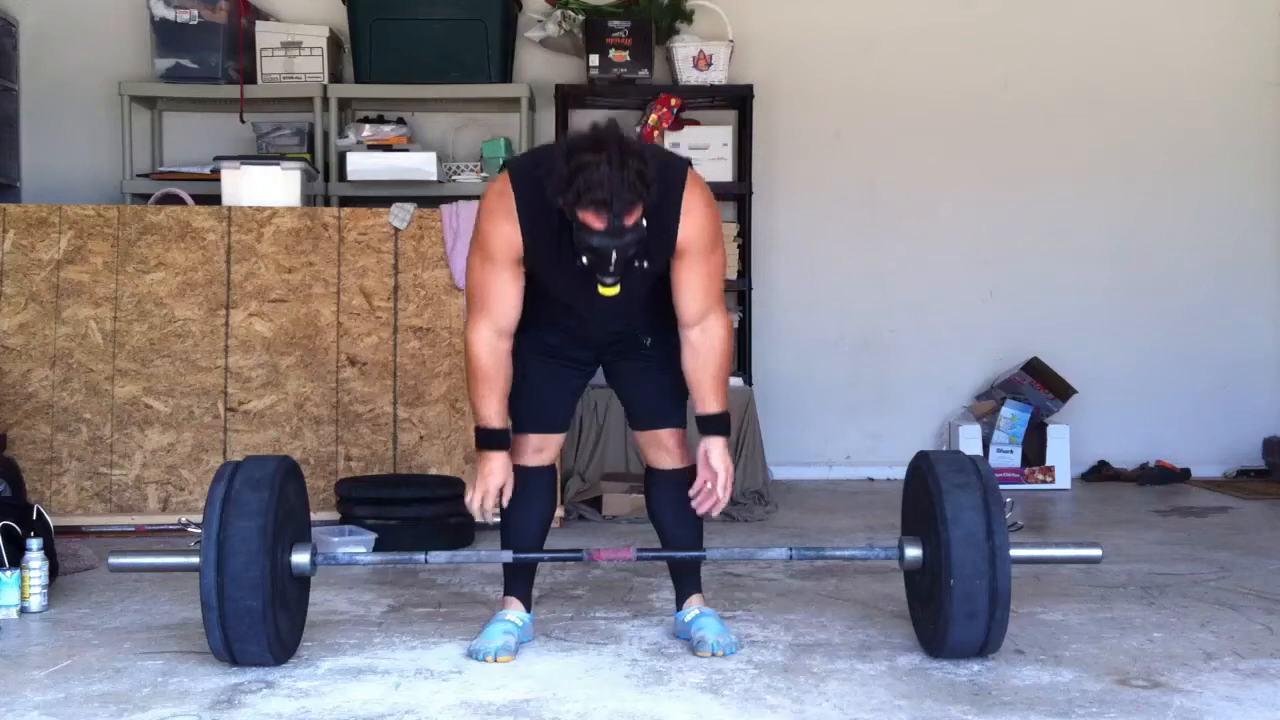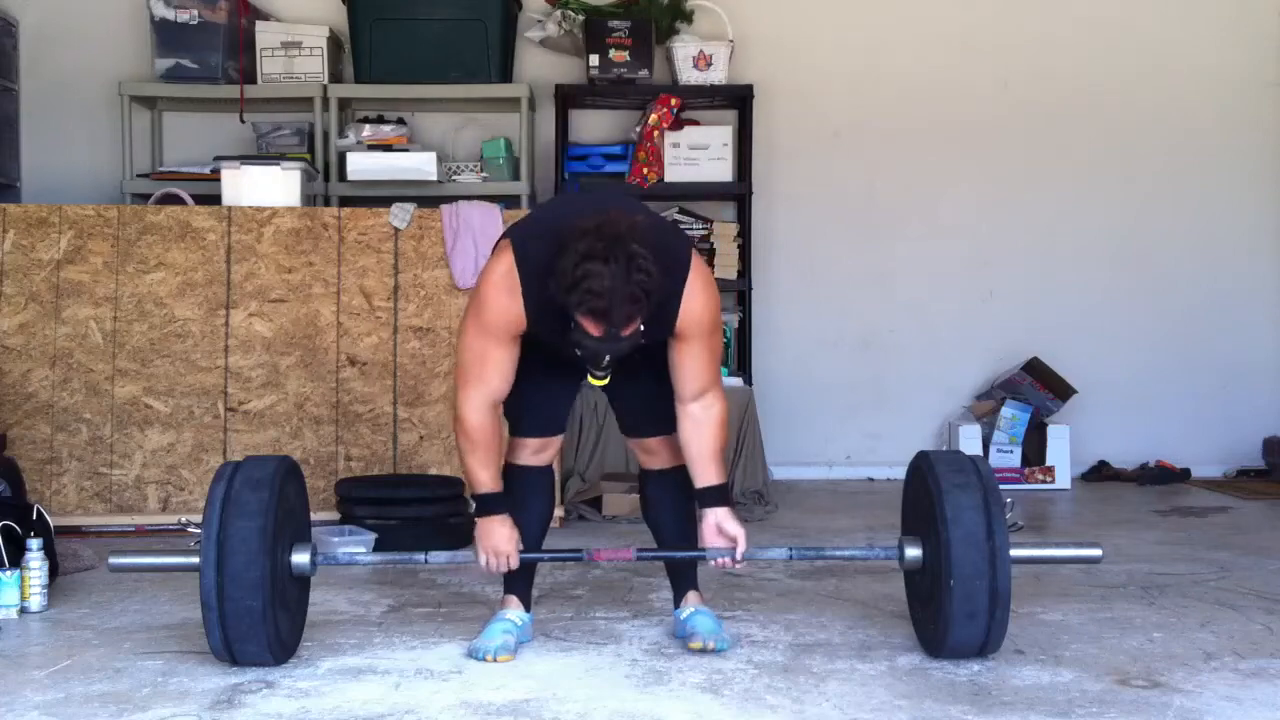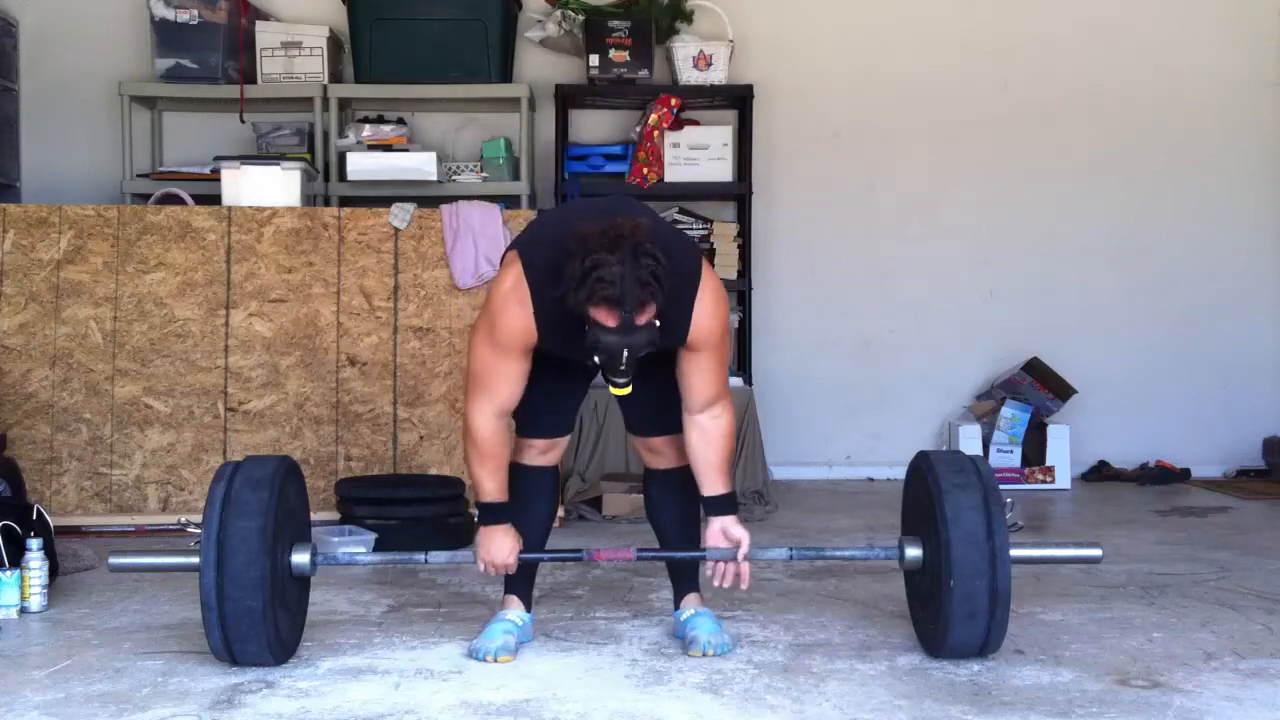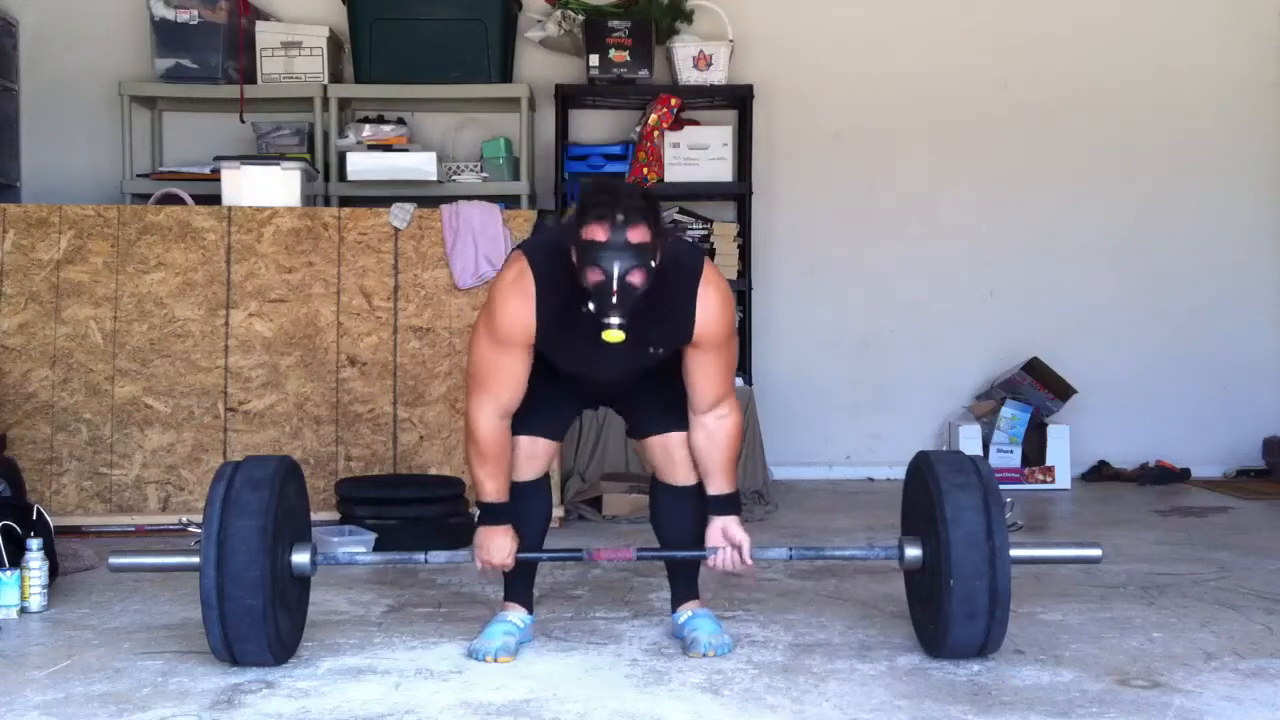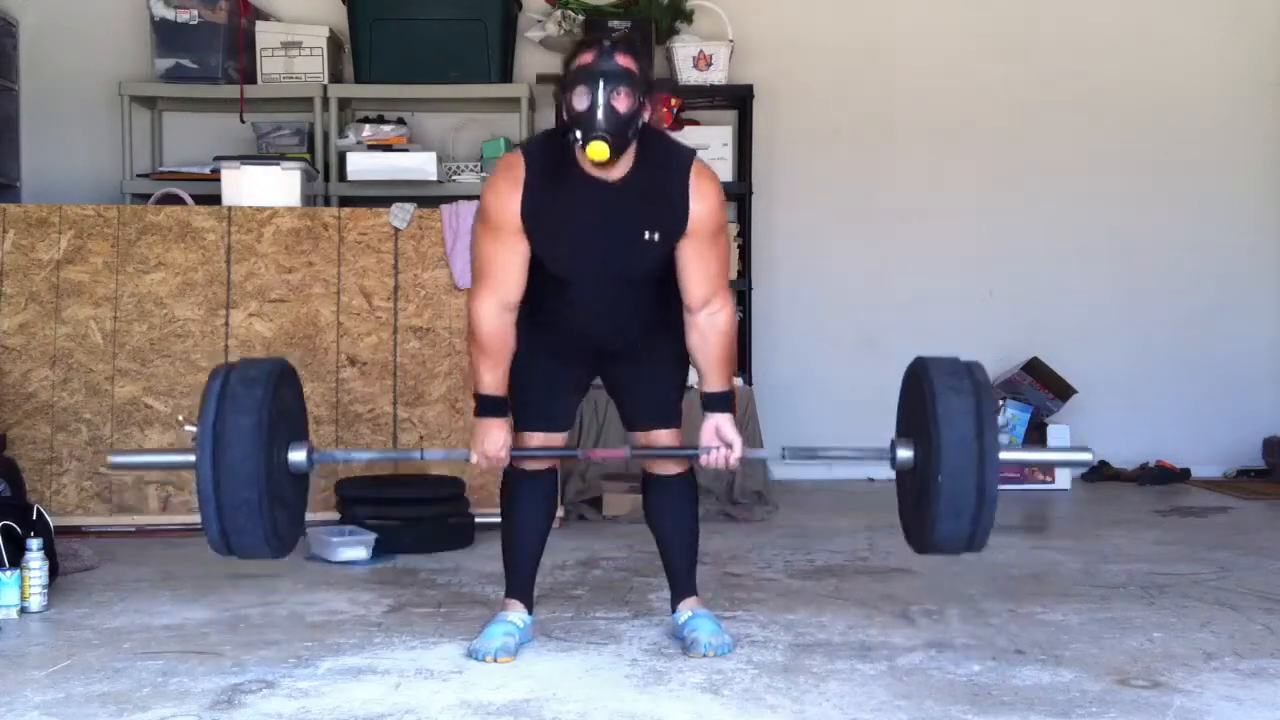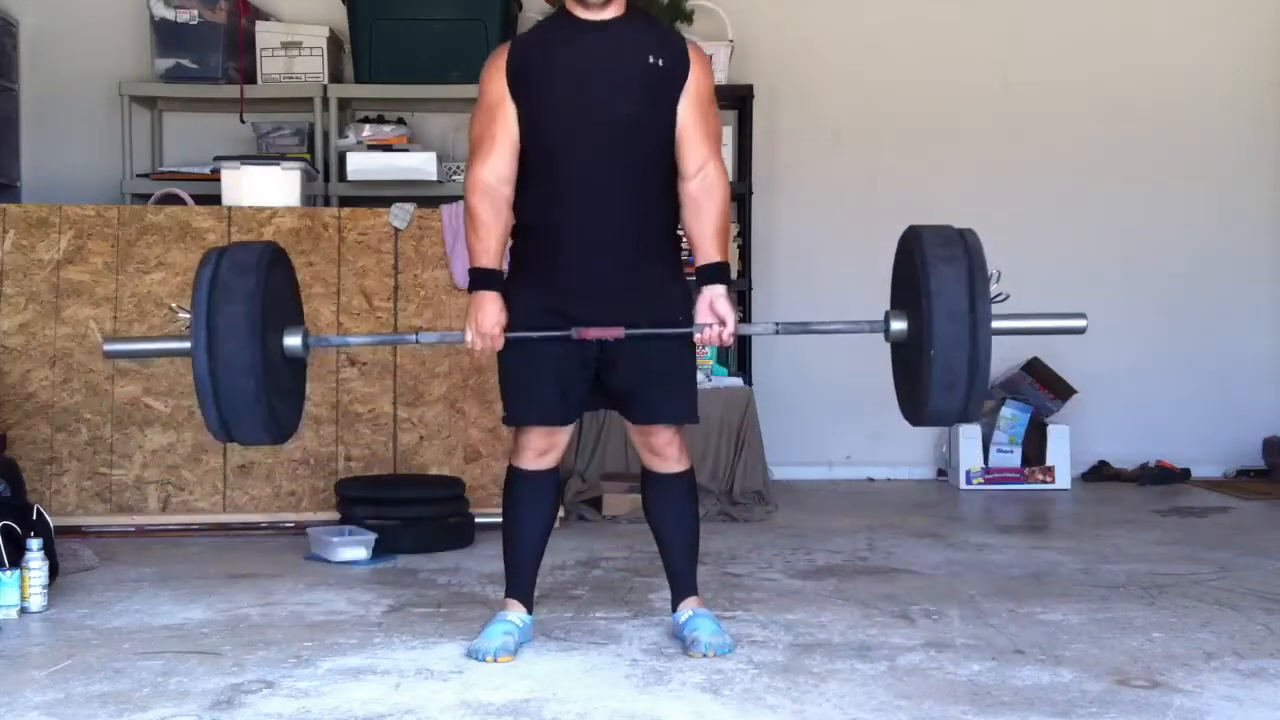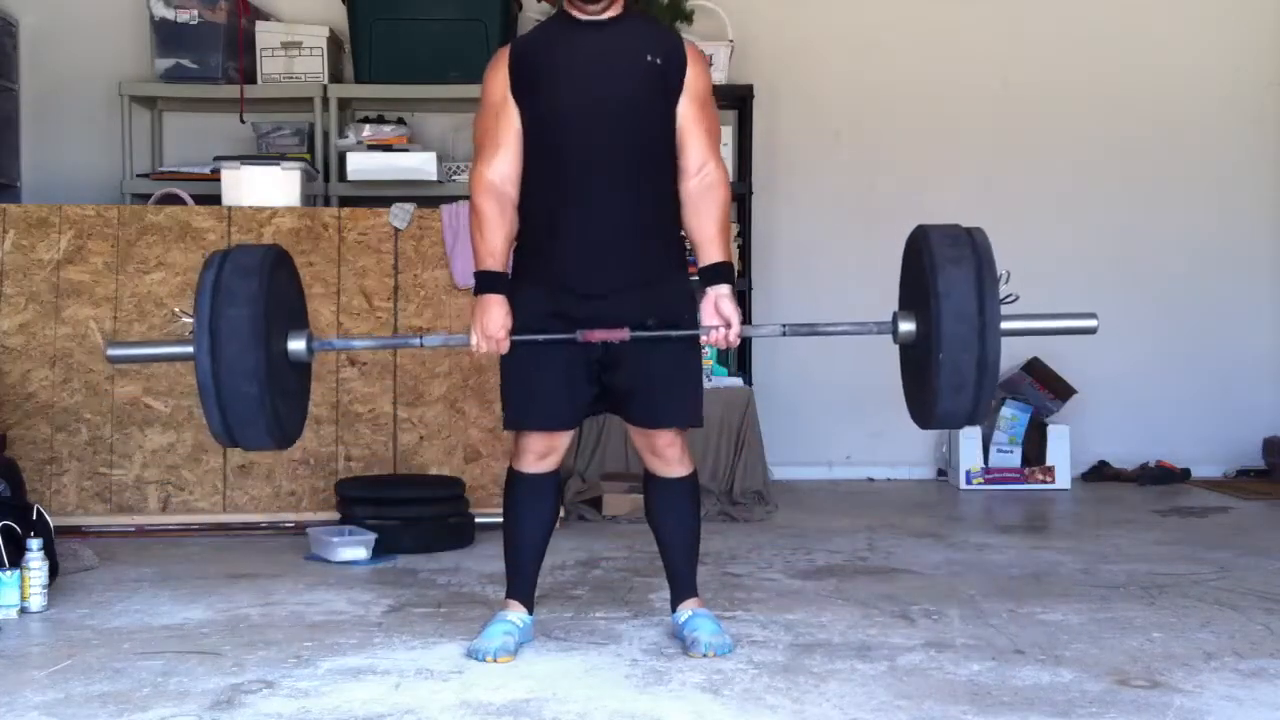
dt=0.4s
person 1, frame 1
left shoulder: (685, 200)
right shoulder: (511, 203)
left elbow: (703, 322)
right elbow: (490, 330)
left wrist: (714, 430)
right wrist: (491, 445)
left hip: (647, 326)
right hip: (548, 328)
left knee: (666, 446)
right knee: (532, 449)
left ankle: (691, 603)
right ankle: (515, 606)
person 1, frame 2
left shoulder: (688, 283)
right shoulder: (511, 278)
left elbow: (698, 400)
right elbow: (477, 399)
left wrist: (714, 503)
right wrist: (490, 510)
right hip: (543, 339)
left knee: (660, 448)
right knee: (532, 446)
left ankle: (689, 601)
right ankle: (515, 606)
person 1, frame 3
left shoulder: (698, 292)
right shoulder: (521, 288)
left elbow: (707, 411)
right elbow: (486, 413)
left wrist: (721, 512)
right wrist: (494, 519)
right hip: (553, 341)
left knee: (665, 448)
right knee: (537, 446)
left ankle: (690, 602)
right ankle: (515, 605)
person 1, frame 4
left shoulder: (701, 292)
right shoulder: (523, 288)
left elbow: (713, 410)
right elbow: (490, 411)
left wrist: (723, 509)
right wrist: (493, 517)
right hip: (552, 369)
left knee: (678, 460)
right knee: (524, 457)
left ankle: (688, 606)
right ankle: (516, 609)
person 1, frame 5
left shoulder: (690, 183)
right shoulder: (518, 180)
left elbow: (708, 305)
right elbow: (495, 304)
left wrist: (718, 408)
right wrist: (490, 411)
left hip: (647, 333)
right hip: (549, 330)
left knee: (664, 450)
right knee: (532, 449)
left ankle: (688, 604)
right ankle: (516, 607)
person 1, frame 6
left shoulder: (677, 54)
right shoulder: (516, 60)
left elbow: (701, 172)
right elbow: (491, 176)
left wrist: (713, 279)
right wrist: (485, 286)
left hip: (651, 295)
right hip: (543, 297)
left knee: (663, 444)
right knee: (536, 446)
left ankle: (688, 603)
right ankle: (516, 607)
person 1, frame 7
right shoulder: (518, 59)
left elbow: (701, 171)
right elbow: (496, 179)
left wrist: (718, 280)
right wrist: (490, 289)
left hip: (654, 294)
right hip: (546, 297)
left knee: (666, 447)
right knee: (536, 449)
left ankle: (688, 604)
right ankle: (517, 608)
